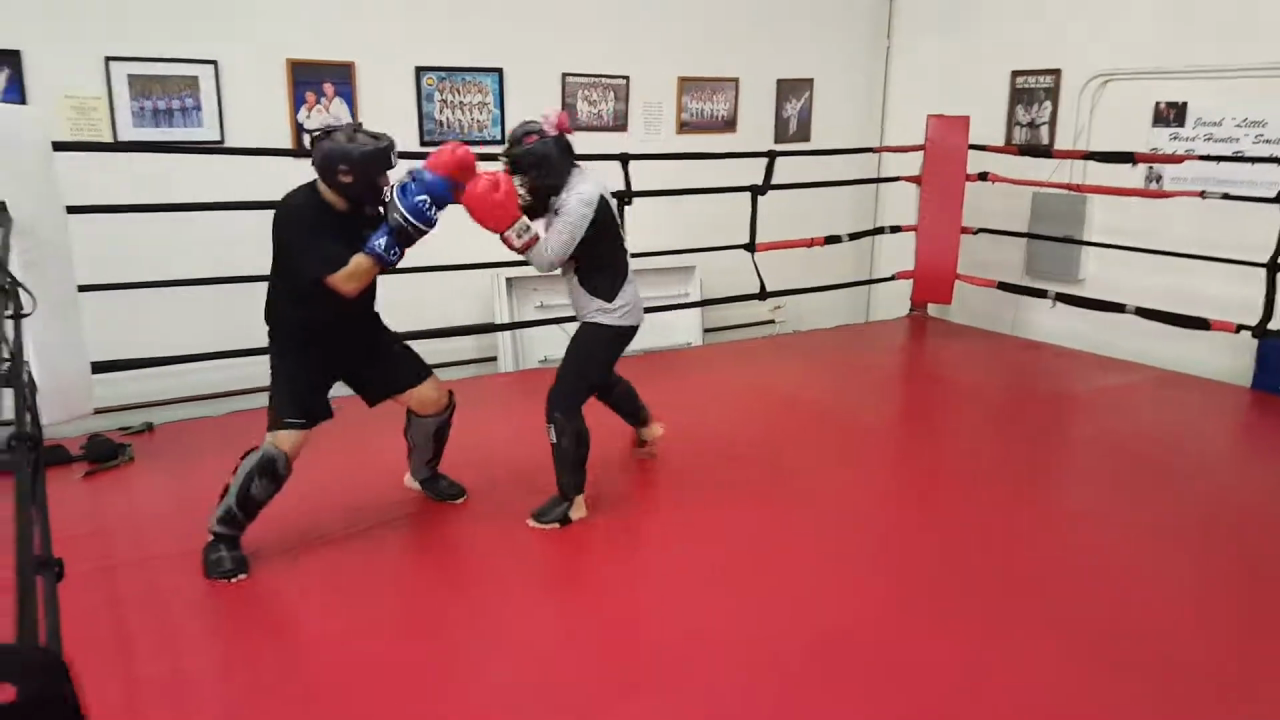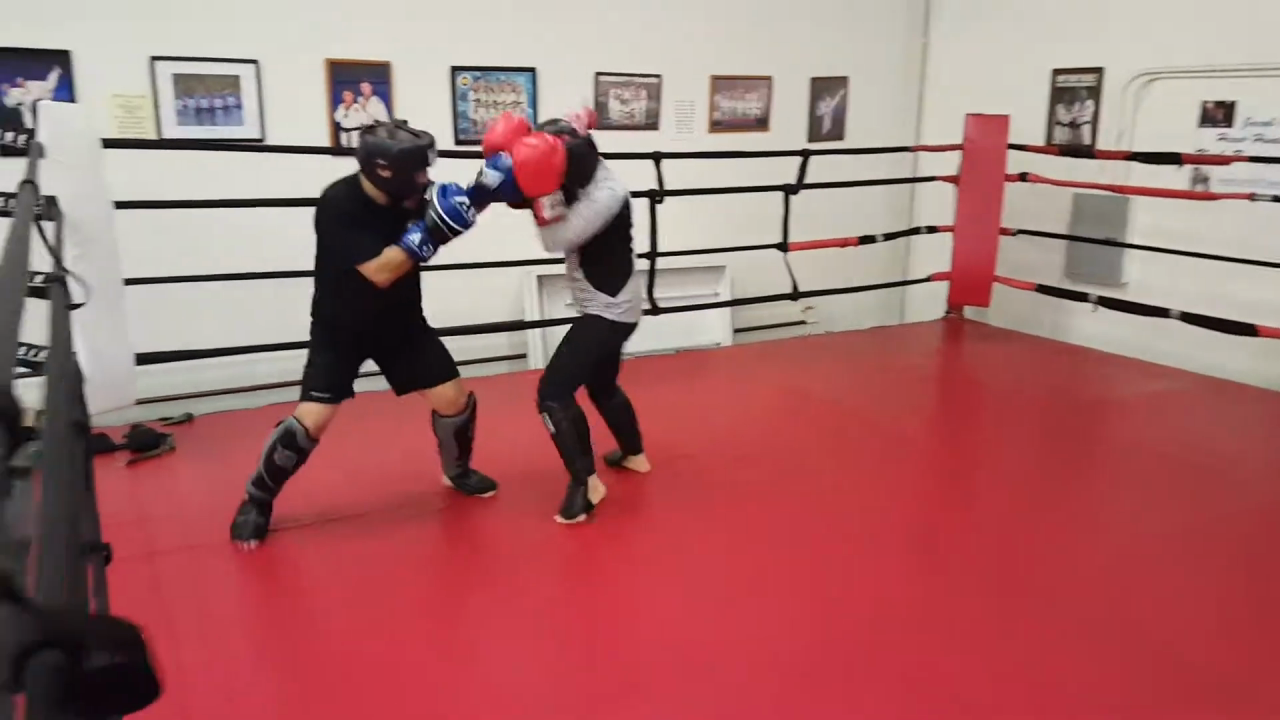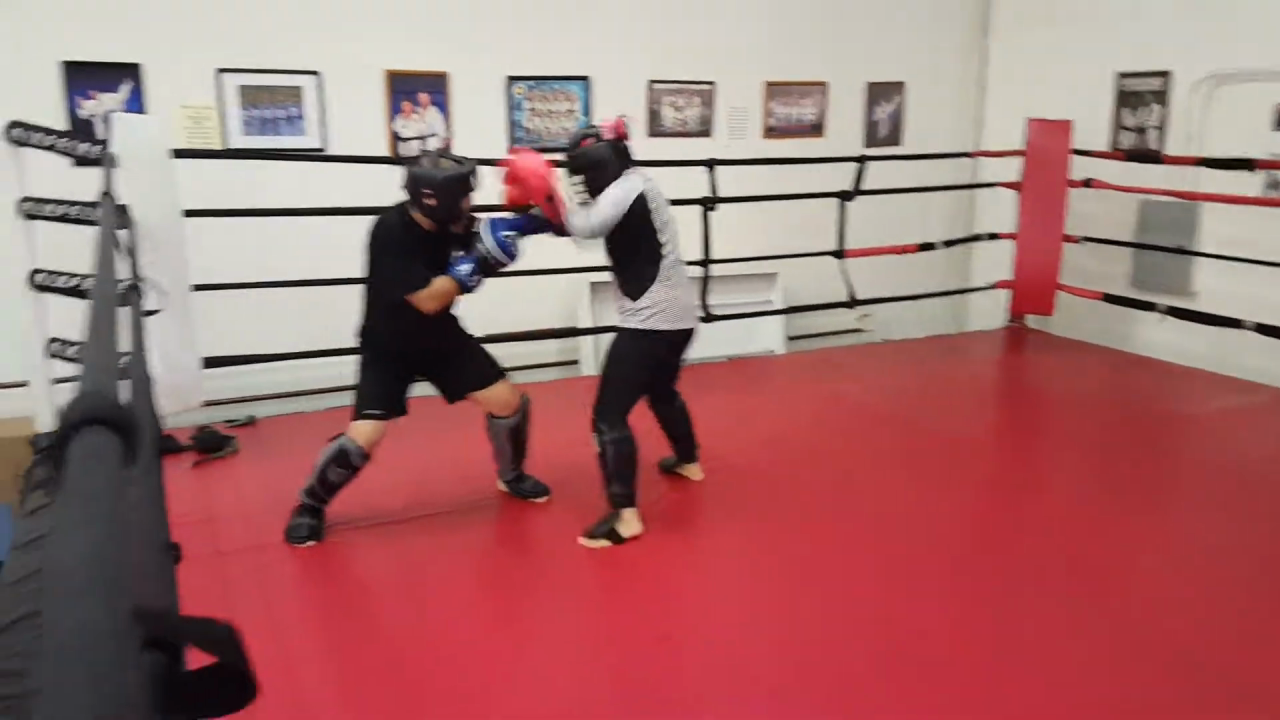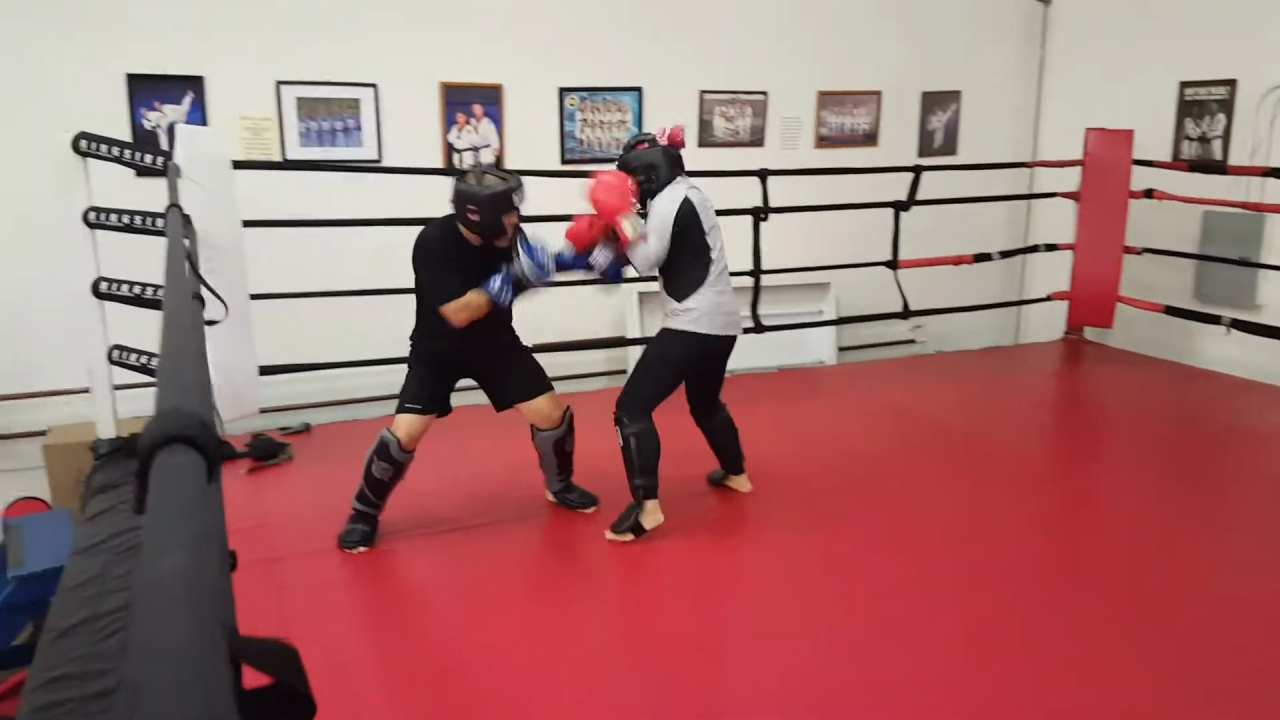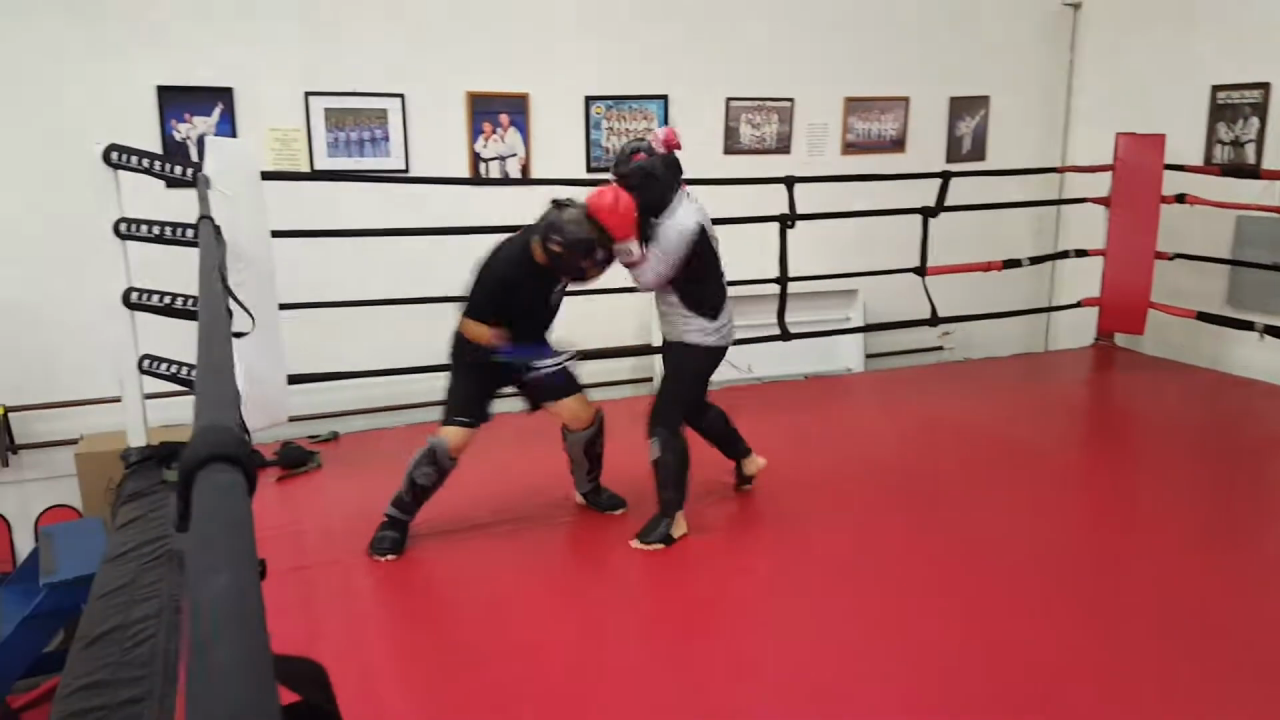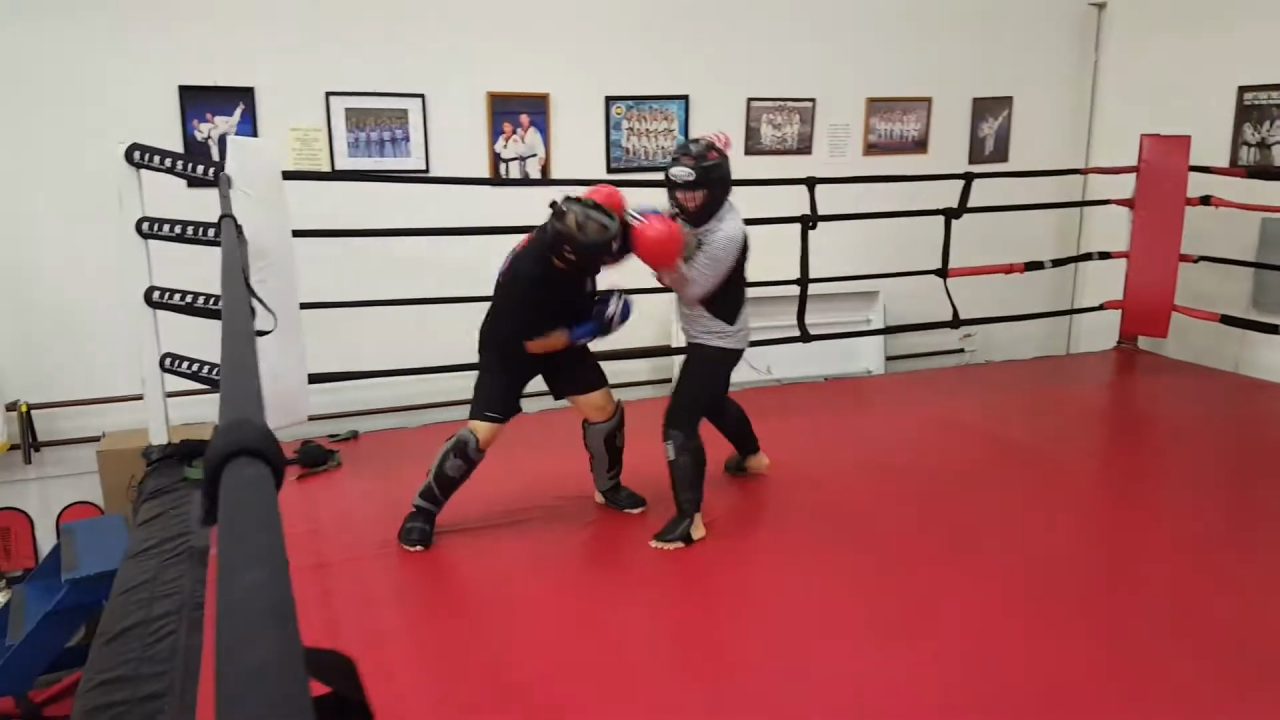
dt=0.3s
person 1, frame 1
left shoulder: (582, 197)
right shoulder: (567, 190)
left elbow: (546, 258)
right elbow: (540, 226)
left wrist: (505, 219)
right wrist: (474, 185)
left hip: (610, 316)
right hip: (610, 311)
left knee: (563, 403)
right knee: (599, 377)
left ankle: (572, 500)
right ankle: (647, 426)
person 1, frame 2
left shoulder: (607, 193)
right shoulder: (581, 180)
left elbow: (560, 240)
right elbow: (530, 181)
left wrist: (544, 190)
right wrist: (513, 152)
left hip: (608, 311)
right hip: (609, 307)
left knee: (554, 391)
right knee: (601, 383)
left ankle: (585, 483)
right ankle: (633, 452)
person 1, frame 3
left shoulder: (626, 189)
right shoulder: (639, 187)
left elbow: (583, 225)
right elbow: (594, 223)
left wrist: (544, 190)
right wrist: (538, 196)
left hip: (649, 320)
right hip: (679, 316)
left knee: (609, 414)
right knee: (661, 391)
left ankle: (624, 514)
right ankle: (688, 460)
person 1, frame 4
left shoulder: (669, 199)
right shoulder: (691, 195)
left elbow: (646, 260)
right elbow: (657, 255)
left wrist: (621, 217)
right wrist: (602, 240)
left hip: (692, 326)
right hip: (723, 323)
left knee: (632, 407)
right knee: (705, 402)
left ankle: (646, 506)
right ankle: (736, 474)
person 1, frame 5
left shoulder: (683, 222)
right shoulder: (674, 208)
left elbow: (649, 277)
left wrist: (623, 236)
left hip: (700, 336)
right hip: (685, 332)
left knee: (665, 420)
right knee: (692, 406)
left ankle: (673, 517)
right ankle: (747, 460)
person 1, frame 6
left shoulder: (732, 234)
right shoulder: (692, 212)
left elbow: (691, 289)
left wrist: (667, 263)
left hip: (717, 338)
right hip: (703, 333)
left knee: (681, 421)
right knee: (713, 400)
left ankle: (689, 518)
right ankle: (751, 456)
person 2, frame 1
left shoulder: (359, 202)
right shoulder: (299, 213)
left elbow: (392, 245)
right elbow: (348, 281)
left wrist: (428, 197)
right wrist: (396, 230)
left hip: (360, 331)
right hip: (301, 343)
left knee: (435, 399)
right knee: (284, 444)
left ankle: (423, 473)
right ankle: (223, 534)
person 2, frame 2
left shoulder: (403, 192)
right shoulder: (339, 204)
left elbow: (450, 204)
right elbow: (380, 272)
left wrist: (485, 189)
right wrist: (430, 232)
left hip: (400, 320)
right hip: (341, 326)
left knee: (455, 400)
right knee: (311, 420)
left ankle: (457, 471)
right ankle: (257, 499)
person 2, frame 3
left shoulder: (446, 219)
right shoulder: (391, 233)
left elbow: (484, 230)
right elbow: (428, 300)
left wrist: (530, 221)
right wrist: (477, 263)
left hip: (441, 337)
right hip: (389, 347)
left knee: (509, 401)
right knee: (363, 439)
left ankle: (511, 476)
right ankle: (311, 504)
person 2, frame 4
left shoulder: (505, 234)
right shoulder: (435, 242)
left elbow: (534, 261)
right elbow: (458, 314)
left wrist: (577, 261)
right wrist: (513, 278)
left hip: (495, 341)
right hip: (438, 349)
left knee: (553, 414)
right knee: (404, 433)
left ankle: (560, 486)
right ankle: (365, 512)
person 2, frame 5
left shoulder: (556, 251)
right shoulder: (506, 266)
left elbow: (584, 271)
right elbow: (474, 329)
left wrist: (608, 249)
right wrist: (528, 356)
left hip: (530, 351)
right hip: (480, 354)
left knee: (583, 415)
right knee: (452, 441)
left ankle: (589, 489)
right ankle: (397, 518)
person 2, frame 6
left shoulder: (566, 235)
right shoulder: (527, 276)
left elbow: (598, 256)
right elbow: (535, 345)
left wrist: (618, 236)
right wrist: (596, 324)
left hip: (555, 334)
right hip: (510, 348)
left knee: (602, 409)
right knee: (481, 434)
left ankle: (609, 486)
right ankle: (423, 510)
